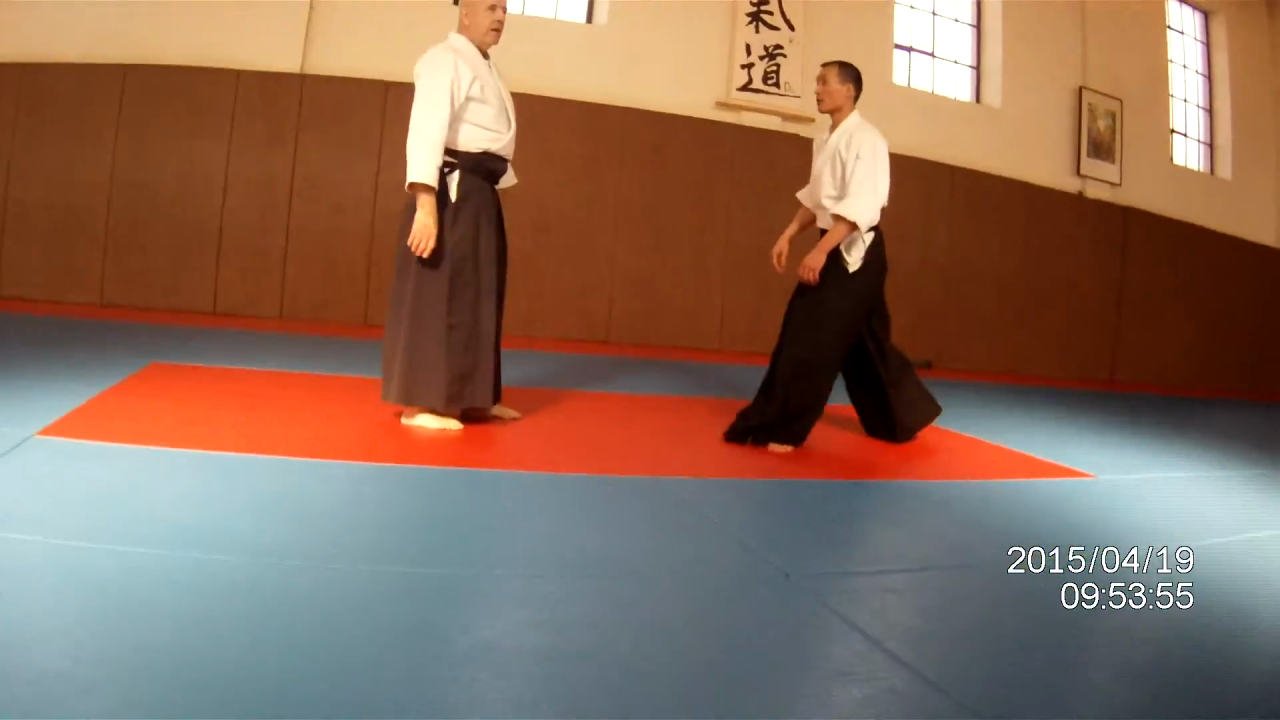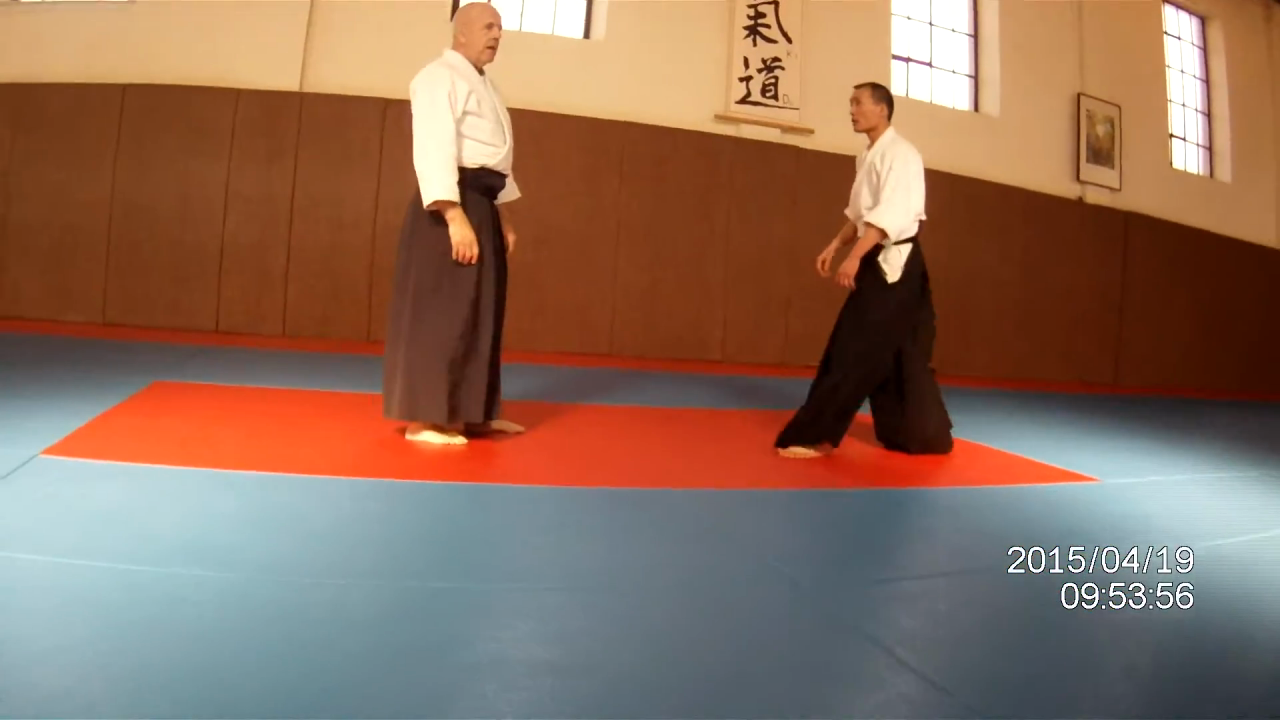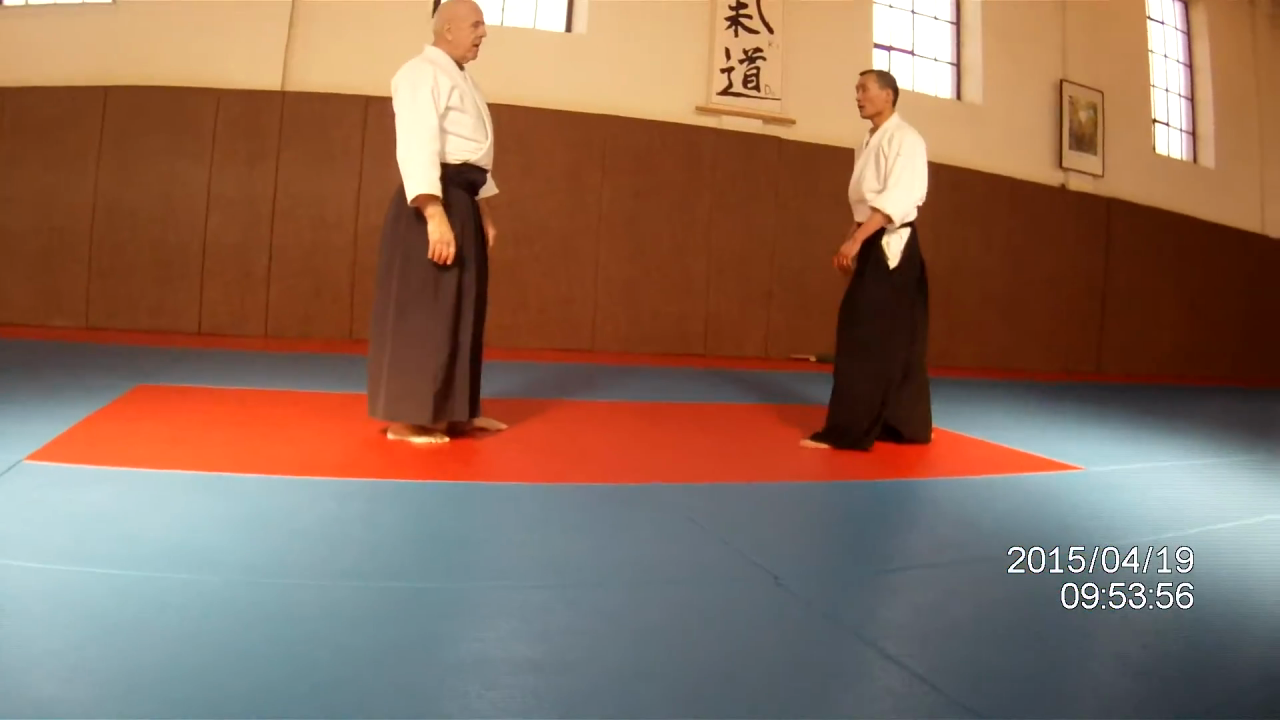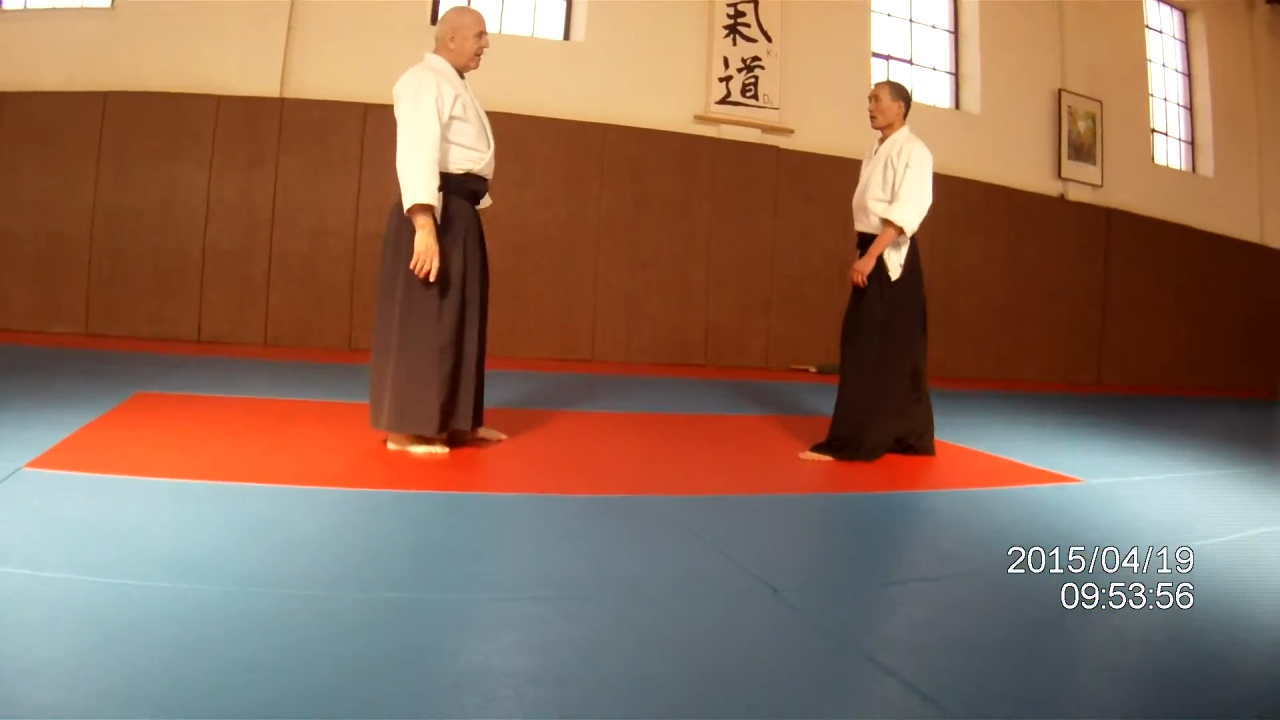
dt=0.2s
person 1, frame 1
left shoulder: (484, 68)
right shoulder: (446, 60)
right elbow: (427, 130)
left wrist: (487, 191)
right wrist: (426, 205)
left hip: (480, 192)
right hip: (453, 190)
left knee: (475, 296)
right knee: (439, 296)
left ankle: (468, 398)
right ankle: (419, 403)
person 1, frame 2
left shoulder: (481, 85)
right shoulder: (440, 78)
right elbow: (434, 151)
left wrist: (503, 217)
right wrist: (455, 217)
left hip: (481, 208)
right hip: (453, 208)
left knee: (478, 312)
right knee: (440, 311)
left ankle: (470, 414)
right ankle: (423, 419)
person 1, frame 3
left shoulder: (461, 80)
right shoulder: (422, 74)
right elbow: (416, 147)
left wrist: (484, 212)
right wrist: (435, 214)
left hip: (460, 204)
right hip: (434, 204)
left knee: (459, 309)
right knee: (422, 310)
left ankle: (454, 412)
right ankle: (407, 420)
person 1, frame 4
left shoulder: (456, 87)
right shoulder: (424, 82)
right elbow: (416, 155)
left wrist: (473, 219)
right wrist: (425, 226)
left hip: (459, 214)
right hip: (435, 213)
left knee: (458, 319)
right knee: (423, 320)
left ankle: (455, 422)
right ankle: (406, 429)
person 2, frame 1
left shoulder: (864, 139)
right shoulder: (826, 139)
left elbow: (861, 204)
left wrist: (820, 250)
right wrist: (788, 234)
left hip: (854, 250)
right hip: (837, 248)
left knee: (810, 335)
right knee: (864, 341)
left ankle: (783, 428)
right ankle: (908, 416)
person 2, frame 2
left shoulder: (900, 154)
right shoulder: (870, 155)
left elbow: (892, 214)
left wrist: (853, 257)
right wrist: (833, 246)
left hip: (895, 261)
right hip: (883, 261)
left knee: (856, 347)
right knee: (899, 355)
left ankle: (815, 434)
right ankle: (924, 433)
person 2, frame 3
left shoulder: (903, 138)
right shoulder: (871, 141)
left elbow: (898, 198)
left wrist: (856, 239)
right wrist: (853, 240)
left hip: (892, 246)
right hip: (878, 245)
left knee: (865, 336)
right knee: (895, 340)
left ankle: (848, 431)
right ankle: (906, 424)
person 2, frame 4
left shoulder: (911, 151)
right shoulder: (878, 152)
left elbow: (907, 212)
left wrist: (871, 256)
right wrist: (864, 257)
left hip: (891, 258)
right hip: (875, 257)
left knee: (871, 349)
right knee: (896, 350)
left ankle: (848, 442)
right ankle: (907, 435)
